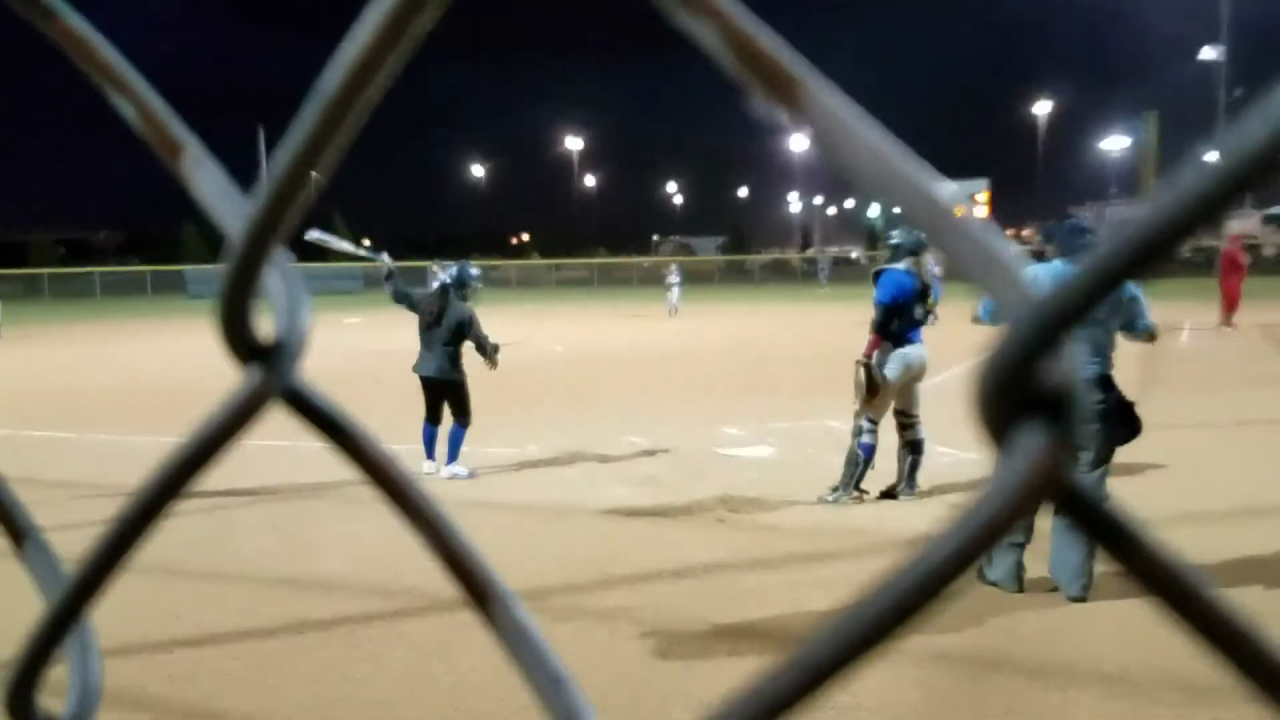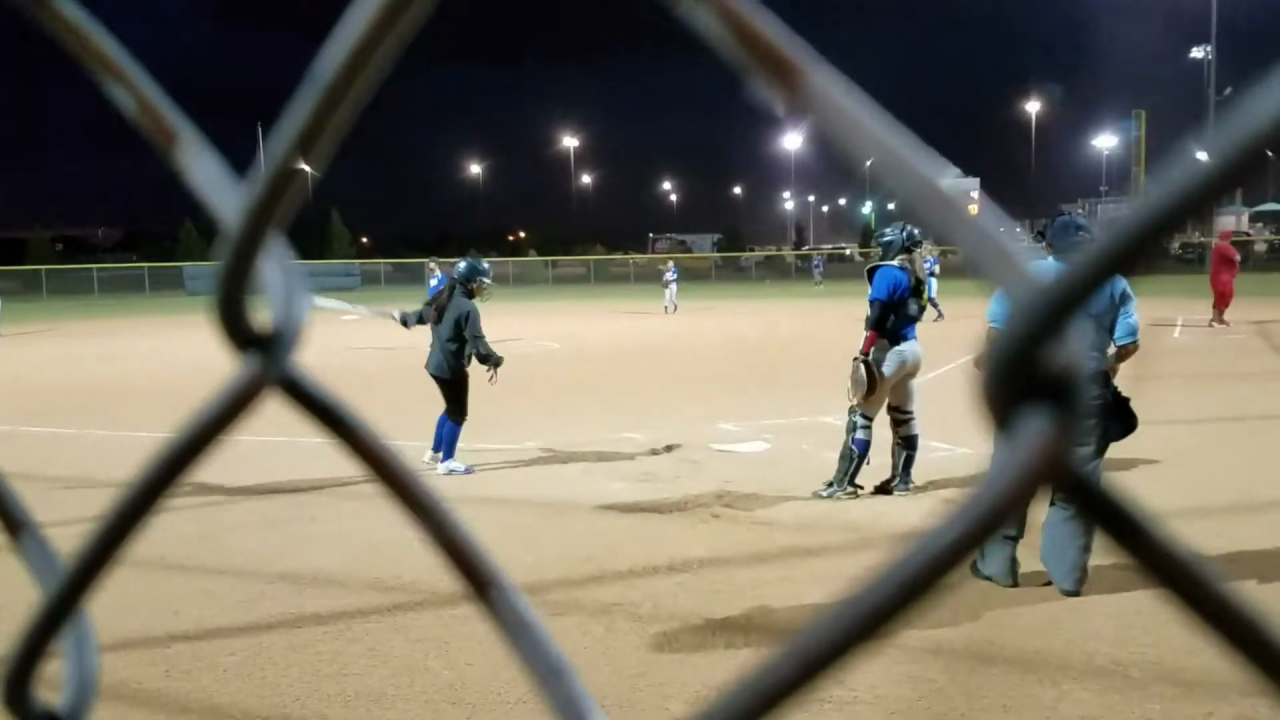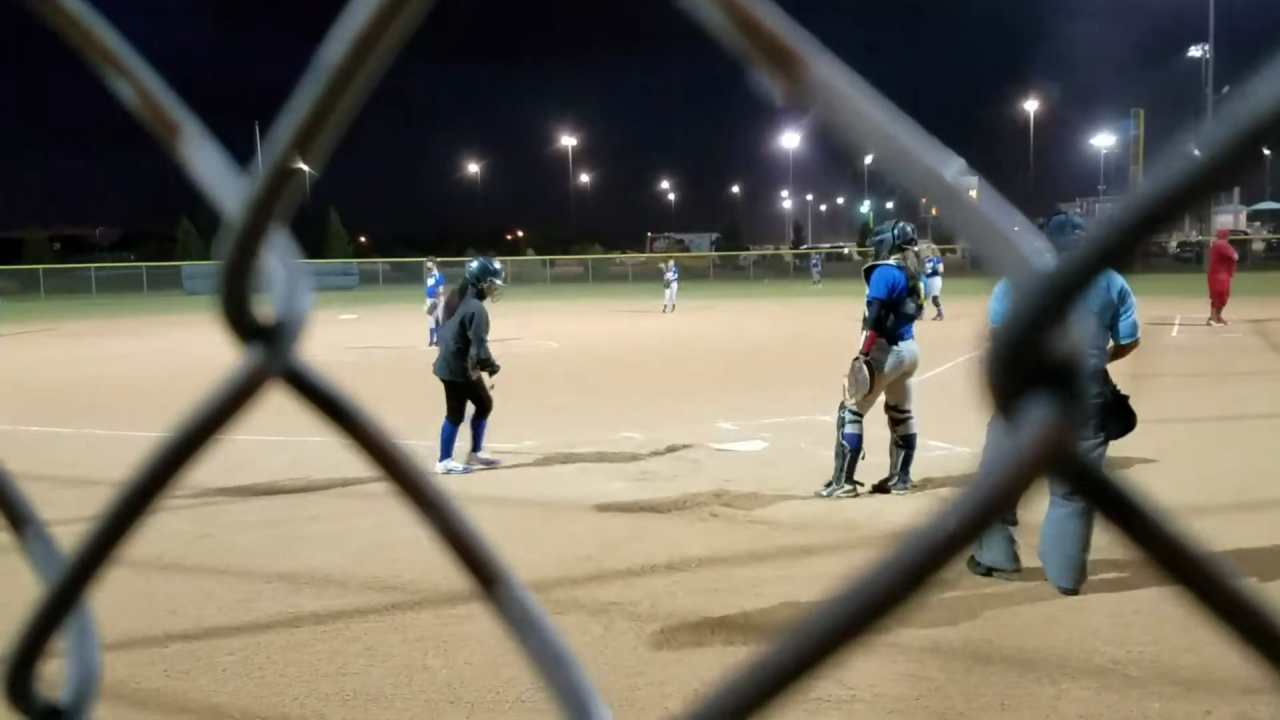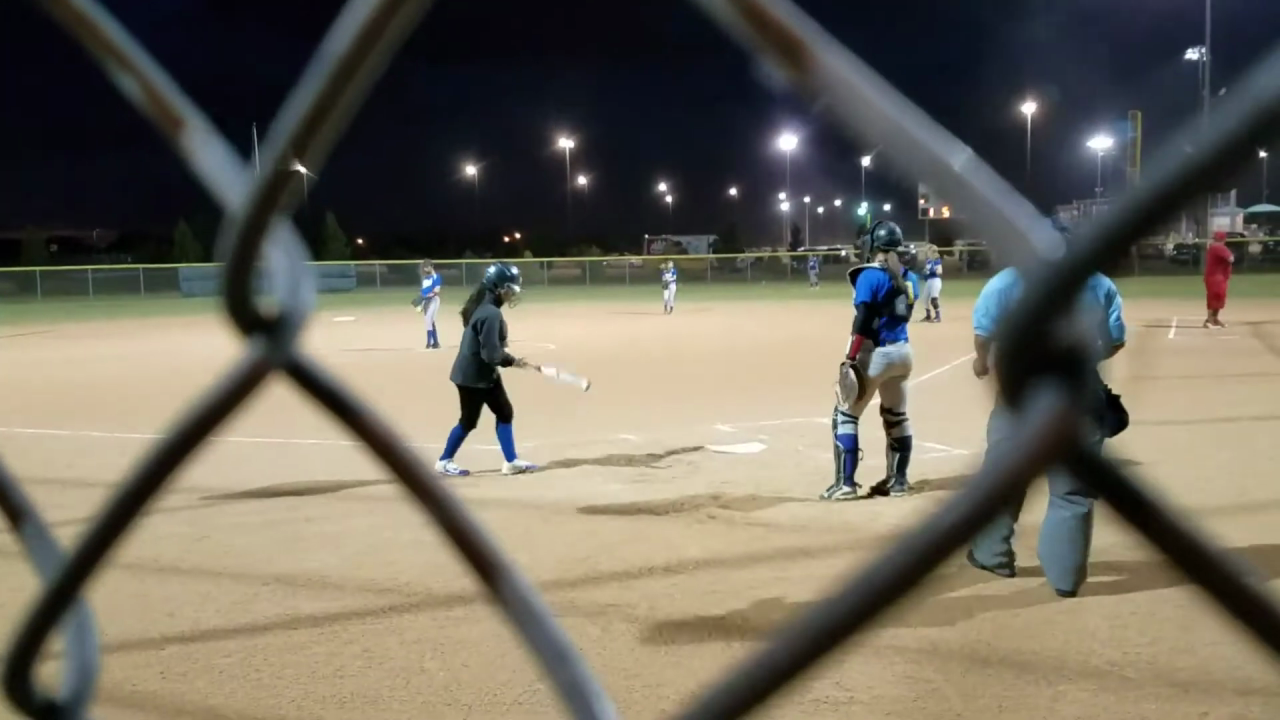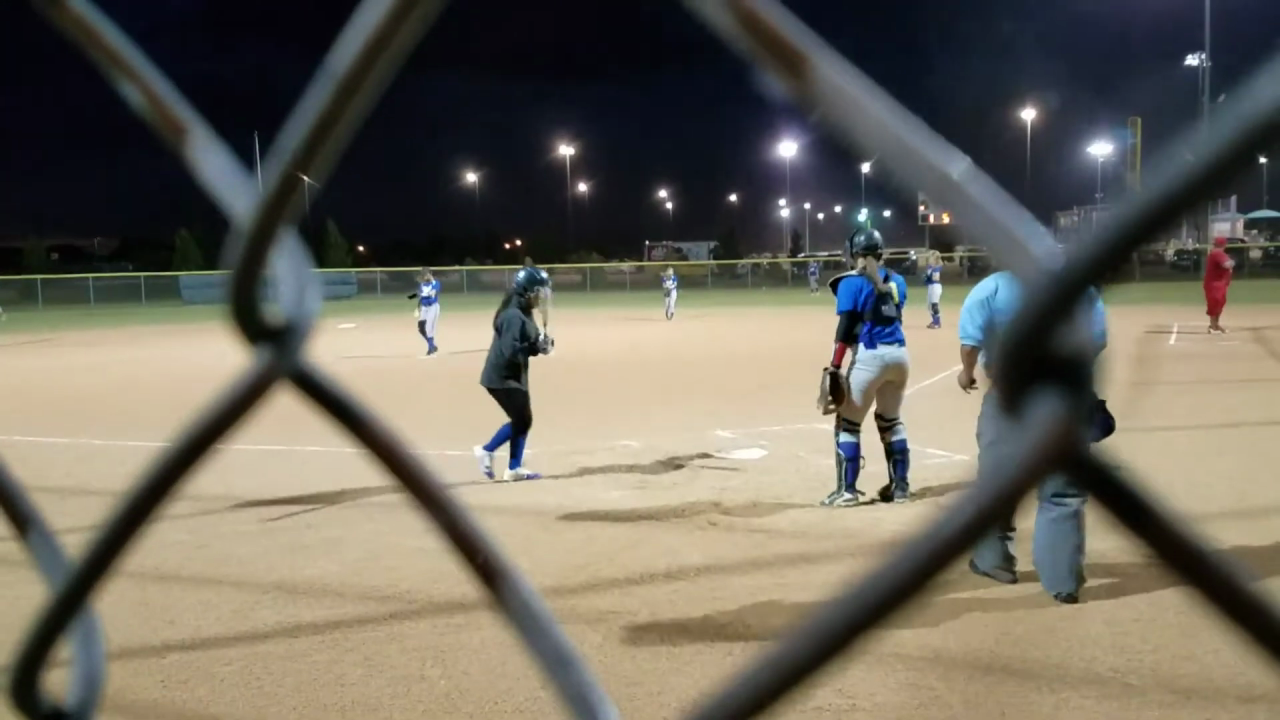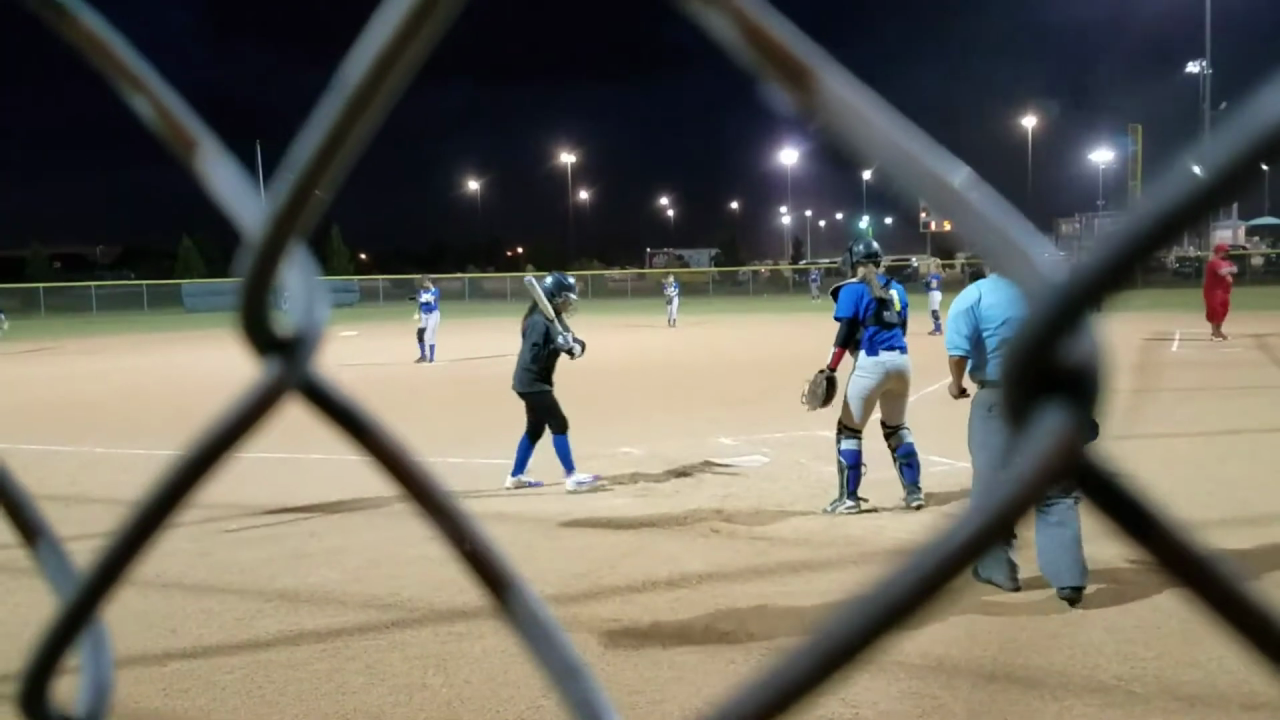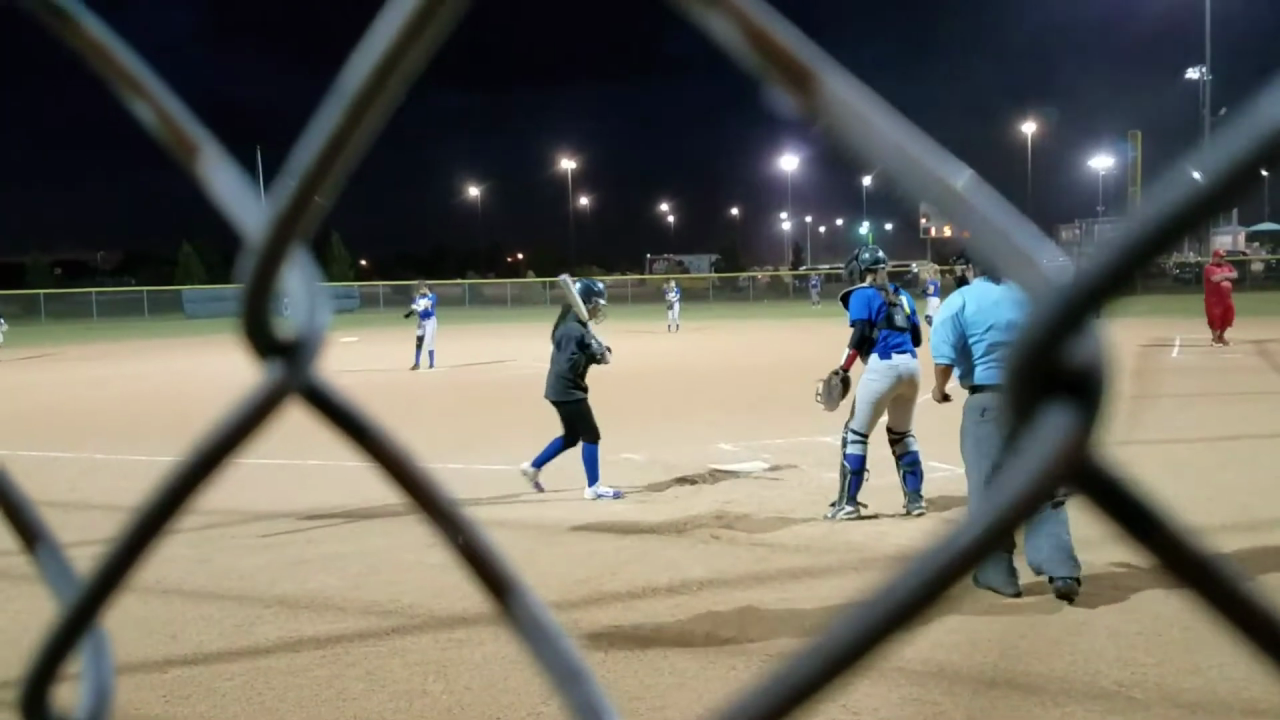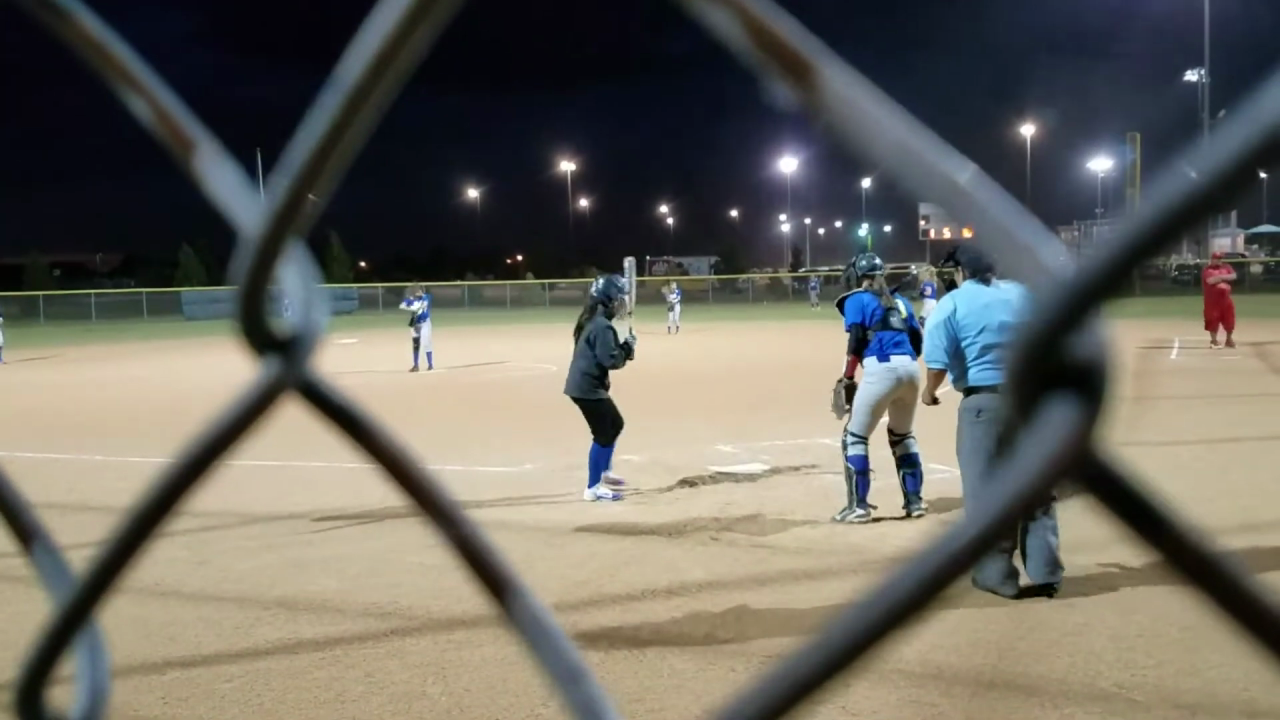
dt=0.2s
person 1, frame 1
left shoulder: (1028, 278)
right shoulder: (1116, 285)
left elbow: (981, 315)
right elbow: (1148, 334)
right hip: (1093, 398)
right knee: (1084, 492)
left ankle: (1003, 570)
right ankle: (1075, 580)
person 1, frame 2
left shoulder: (1026, 276)
right shoulder: (1113, 283)
left elbow: (997, 329)
right elbow: (1128, 344)
left wrist: (987, 355)
right wrist: (1110, 363)
right hip: (1088, 392)
left ankle: (997, 564)
right ankle: (1068, 574)
person 1, frame 3
right shoulder: (1112, 281)
left elbow: (999, 327)
right elbow: (1129, 340)
right hip: (1087, 389)
right knee: (1074, 485)
left ankle: (996, 554)
right ankle: (1066, 572)
person 1, frame 4
left shoulder: (1010, 279)
right shoulder: (1099, 283)
left elbow: (984, 331)
right elbow: (1116, 340)
left wrist: (981, 360)
right knee: (1073, 487)
left ankle: (994, 552)
right ankle: (1065, 574)
person 1, frame 5
left shoulder: (992, 287)
left elbow: (971, 341)
right elbow: (1097, 340)
left wrist: (967, 372)
right knee: (1063, 489)
left ankle: (993, 558)
right ankle: (1063, 580)
person 1, frame 6
left shoulder: (975, 295)
left elbow: (958, 350)
left wrist: (957, 382)
left hip: (997, 399)
left knee: (993, 484)
right knee: (1057, 490)
left ankle: (996, 566)
right ankle: (1069, 577)
person 1, frame 7
left shoulder: (960, 301)
left elbow: (945, 357)
left wrist: (939, 387)
left hip: (989, 403)
left knee: (989, 488)
left ankle: (997, 572)
right ankle: (1062, 570)
person 1, frame 8
left shoulder: (951, 304)
right shoulder: (1026, 294)
left elbow: (939, 360)
left wrist: (929, 391)
left hip: (984, 403)
left knee: (986, 490)
left ankle: (997, 573)
right ankle: (1045, 572)
person 2, frame 1
left shoulder: (893, 276)
right shoulder: (925, 281)
left elbow: (882, 321)
right elbow: (920, 316)
left wrist: (866, 356)
left hip: (894, 355)
right hip: (917, 353)
left knee: (867, 421)
right knee: (909, 420)
left ankle: (848, 488)
right ankle: (907, 484)
person 2, frame 2
left shoulder: (887, 273)
right shoulder: (919, 278)
left elbow: (877, 318)
right elbow: (911, 314)
left wrist: (863, 354)
left hip: (889, 352)
right hip: (912, 350)
left knee: (861, 416)
right knee: (904, 416)
left ankle: (844, 483)
right ankle: (901, 479)
person 2, frame 3
left shoulder: (884, 272)
right shoulder: (916, 277)
left elbow: (876, 317)
right elbow: (912, 313)
left wrist: (862, 354)
left hip: (886, 351)
right hip: (909, 349)
left knee: (851, 412)
right knee: (901, 414)
left ankle: (843, 481)
right ankle: (900, 478)
person 2, frame 4
left shoulder: (870, 275)
right shoulder: (909, 277)
left elbow: (863, 321)
right elbow: (901, 315)
left wrist: (850, 358)
left hip: (877, 353)
right hip: (902, 352)
left knee: (845, 415)
right knee: (897, 416)
left ankle: (845, 483)
right ankle: (897, 480)
person 2, frame 5
left shoulder: (851, 282)
right shoulder: (897, 281)
left elbow: (846, 327)
right elbow: (893, 316)
left wrist: (834, 367)
left hip: (870, 357)
right hip: (899, 354)
left knee: (847, 423)
right knee: (891, 421)
left ankle: (847, 490)
right ankle: (899, 486)
person 2, frame 6
left shoulder: (852, 289)
right shoulder: (896, 289)
left elbow: (846, 332)
right elbow: (901, 327)
left wrist: (830, 368)
left hip: (871, 363)
right hip: (901, 361)
left knee: (849, 430)
right knee: (897, 428)
left ankle: (849, 498)
right ankle: (913, 491)
person 2, frame 7
left shoulder: (862, 294)
right shoulder: (902, 295)
left elbow: (861, 334)
right elbow: (916, 338)
left wrist: (843, 369)
left hip: (882, 367)
right hip: (910, 366)
left knee: (855, 434)
right knee: (902, 433)
left ankle: (848, 503)
right ankle: (915, 499)
person 2, frame 8
left shoulder: (857, 299)
right shoulder: (899, 300)
left elbow: (857, 339)
right elbow: (918, 342)
left wrist: (847, 377)
left hip: (881, 371)
right hip: (910, 369)
left knee: (854, 437)
right knee: (903, 435)
left ankle: (858, 506)
right ankle: (914, 501)
person 3, frame 1
left shoulder: (428, 301)
right shoulder: (463, 312)
left elbow: (399, 294)
right elbow: (481, 342)
left wrist: (389, 269)
right wrist: (492, 353)
left hip: (426, 368)
right hip: (448, 371)
left knee: (432, 416)
right knee: (462, 417)
left ankle: (429, 461)
right ankle: (450, 465)
person 3, frame 2
left shoulder: (441, 299)
right shoulder: (467, 308)
left elbow: (419, 315)
right elbow: (477, 342)
left wrist: (404, 318)
right wrist: (494, 362)
left hip: (437, 364)
right hip: (452, 367)
left knee: (452, 409)
right knee: (458, 414)
left ankle: (435, 452)
right ankle: (447, 461)
person 3, frame 3
left shoulder: (458, 300)
right shoulder: (476, 308)
right elbow: (479, 345)
right wrist: (491, 368)
left hip: (460, 366)
right hip: (456, 368)
left knee: (485, 404)
right knee: (455, 414)
left ankle: (475, 453)
right ankle: (444, 461)
person 3, frame 4
left shoulder: (482, 307)
right shoulder: (491, 314)
right elbow: (491, 352)
left wrist: (508, 359)
right wrist: (511, 360)
left hip: (485, 374)
right hip: (473, 375)
left knee: (505, 412)
right knee: (468, 420)
left ankle: (511, 461)
right ankle: (445, 461)
person 3, frame 5
left shoulder: (524, 313)
right shoulder: (513, 316)
left elbow: (531, 342)
right elbow: (511, 351)
left wrist: (543, 343)
right wrist: (537, 345)
left hip: (515, 376)
right hip: (501, 378)
left knee: (524, 421)
right knee: (521, 420)
left ankle: (514, 468)
right ankle: (486, 451)
person 3, frame 6
left shoulder: (556, 320)
right shoulder: (538, 322)
left elbow: (573, 342)
right elbow: (533, 356)
left wrist: (576, 346)
right wrist: (557, 347)
left hip: (539, 382)
right hip: (531, 382)
left knee: (534, 429)
right knee: (559, 425)
left ankle: (516, 476)
right ankle: (571, 476)
person 3, frame 7
left shoulder: (580, 325)
right shoulder: (572, 329)
left elbow: (593, 351)
right elbow: (570, 365)
left wrist: (602, 353)
right wrist: (593, 354)
left hip: (566, 389)
right hip: (567, 390)
left knee: (571, 436)
right knee: (590, 434)
left ankle: (533, 467)
right ankle: (594, 487)
person 3, frame 8
left shoulder: (592, 320)
right shoulder: (602, 326)
right elbow: (612, 361)
left wrist: (626, 347)
right wrist: (628, 347)
left hip: (584, 385)
right hip: (588, 388)
left knee: (614, 423)
right knee: (604, 434)
left ankle: (601, 472)
right ankle: (593, 488)
